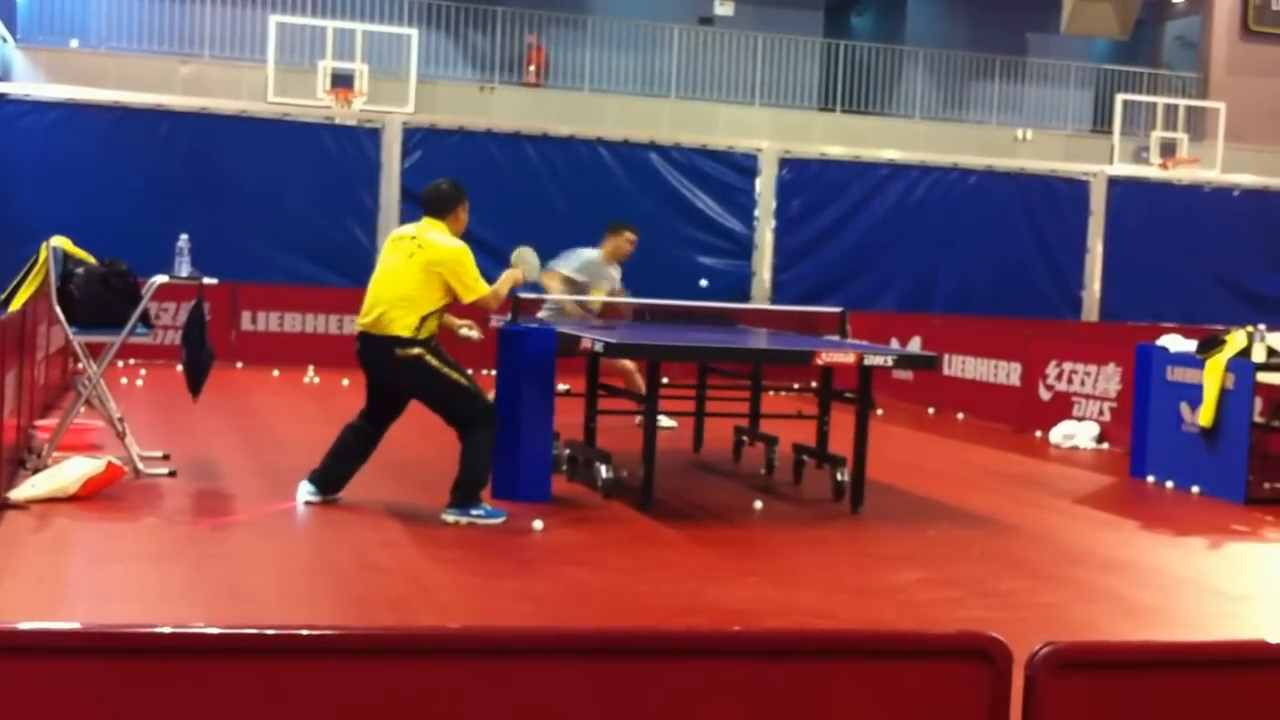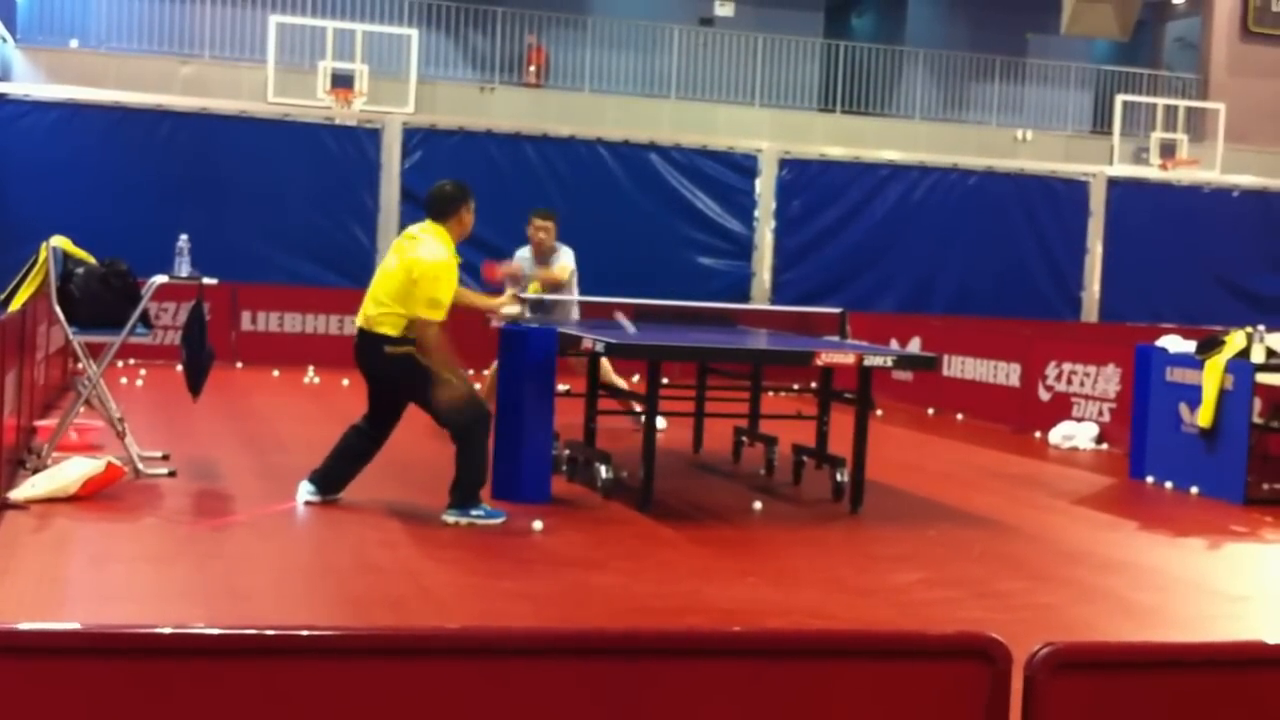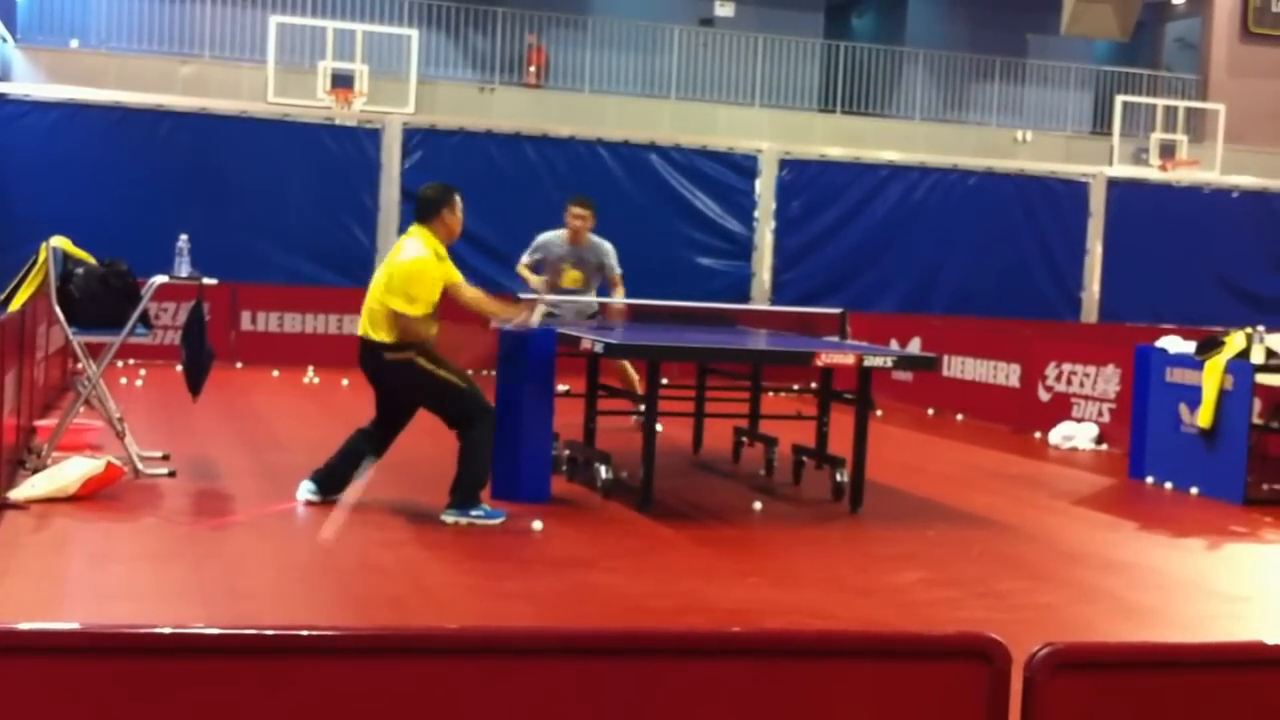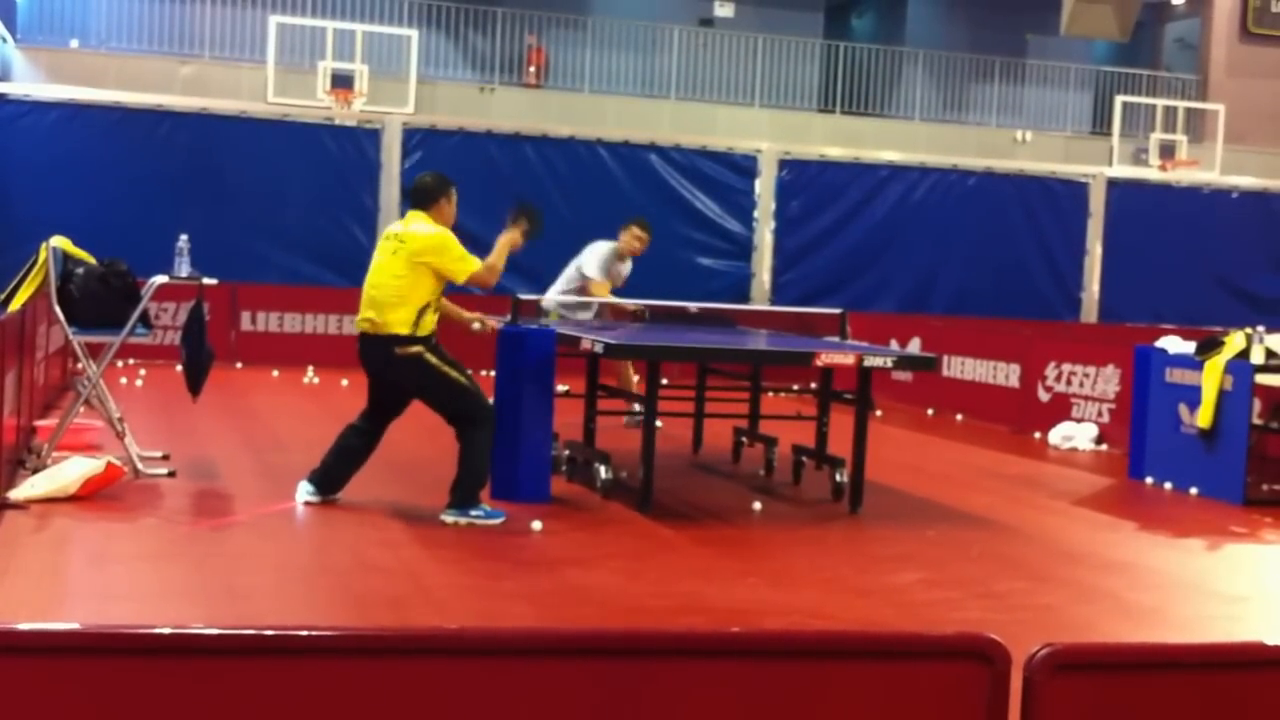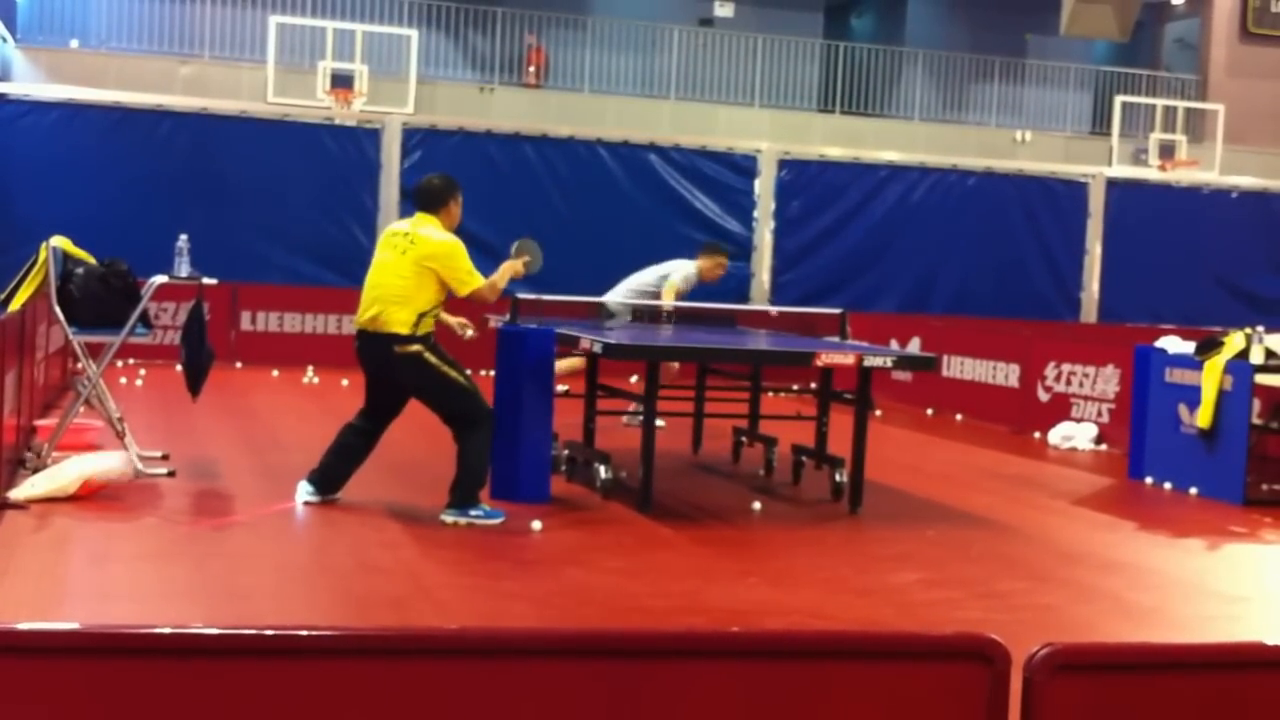
dt=0.3s
person 1, frame 1
left shoulder: (401, 236)
right shoulder: (451, 249)
right elbow: (489, 301)
left wrist: (450, 322)
right wrist: (510, 277)
left hip: (372, 343)
right hip: (406, 351)
left knee: (373, 419)
right knee: (480, 417)
left ankle: (319, 485)
right ankle: (465, 504)
person 1, frame 2
left shoulder: (419, 235)
right shoulder: (437, 258)
right elbow: (428, 328)
left wrist: (492, 304)
right wrist: (450, 379)
left hip: (379, 342)
right hip: (396, 347)
left knee: (377, 421)
right knee: (473, 417)
left ankle: (320, 485)
right ankle: (464, 505)
person 1, frame 3
left shoulder: (428, 247)
right shoulder: (417, 258)
left elbow: (461, 291)
right elbow: (409, 325)
left wrist: (505, 312)
left hip: (387, 351)
right hip: (395, 354)
left knee: (386, 424)
right knee: (479, 416)
left ankle: (321, 485)
right ankle: (465, 505)
person 1, frame 4
left shoulder: (395, 232)
right shoulder: (435, 237)
right elbow: (485, 276)
left wrist: (462, 314)
right wrist: (506, 241)
left hip: (375, 344)
right hip: (407, 349)
left knee: (375, 418)
right knee: (478, 416)
left ankle: (319, 485)
right ankle: (465, 505)
person 1, frame 5
left shoulder: (395, 232)
right shoulder: (444, 244)
right elbow: (486, 294)
left wrist: (445, 318)
right wrist: (508, 268)
left hip: (372, 342)
right hip: (405, 348)
left knee: (373, 418)
right knee: (476, 417)
left ankle: (318, 485)
right ankle: (463, 505)
person 2, frame 1
left shoulder: (614, 271)
right shoulder: (584, 258)
left elbow: (618, 297)
right elbow: (549, 279)
right wrist: (567, 303)
right hip: (553, 323)
left knee: (628, 368)
person 2, frame 2
left shoulder: (563, 254)
right shoulder: (521, 256)
left elbow: (562, 277)
right elbow: (513, 289)
left wrist: (520, 272)
left knee: (605, 377)
left ankle: (638, 411)
person 2, frame 3
left shoulder: (603, 249)
right shoulder: (546, 241)
left elbow: (617, 285)
right elbow: (521, 267)
left wrist: (617, 302)
right wrist: (532, 279)
left hip: (586, 314)
right hip: (550, 312)
left knee: (619, 361)
left ankle: (643, 411)
person 2, frame 4
left shoulder: (626, 264)
right shoulder: (601, 252)
right elbow: (596, 293)
left wrist: (607, 316)
right wrist: (631, 307)
left hip: (586, 314)
right hip: (558, 310)
left ankle: (635, 410)
person 2, frame 5
left shoulder: (689, 273)
right shoulder: (688, 271)
right elbow: (668, 293)
right hip: (618, 310)
left knee: (670, 366)
right knee: (585, 361)
left ankle: (637, 411)
